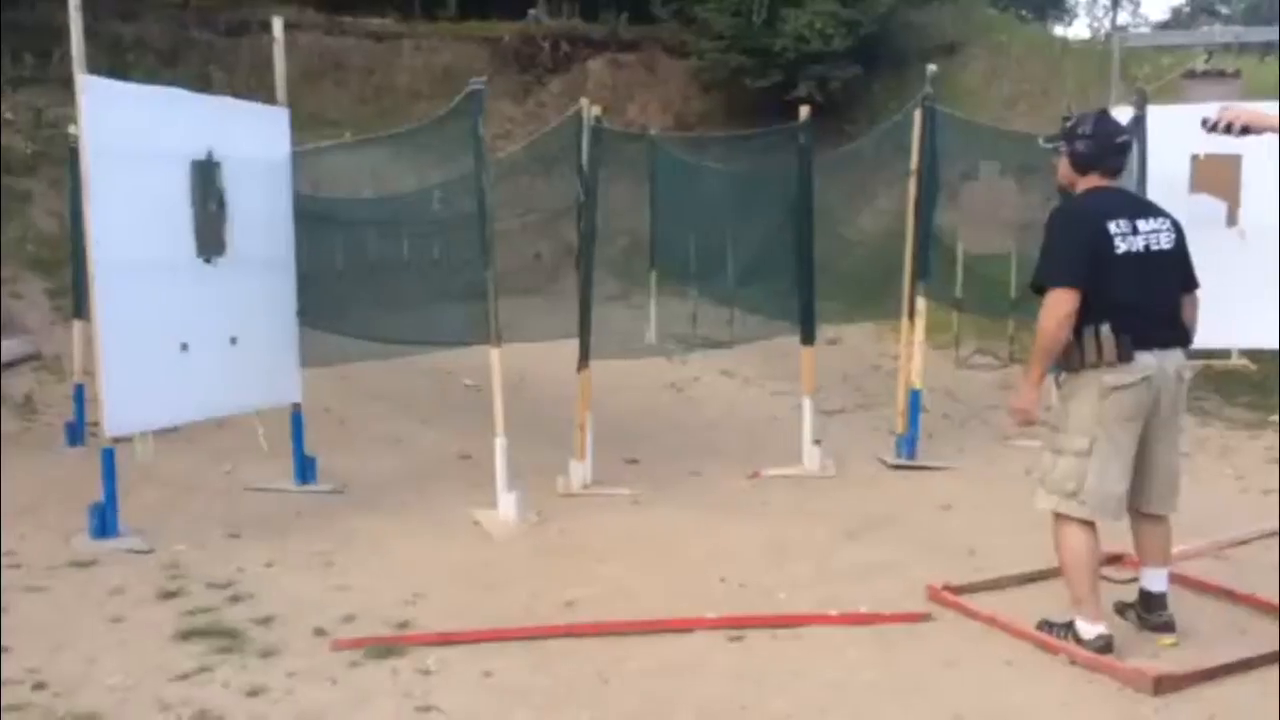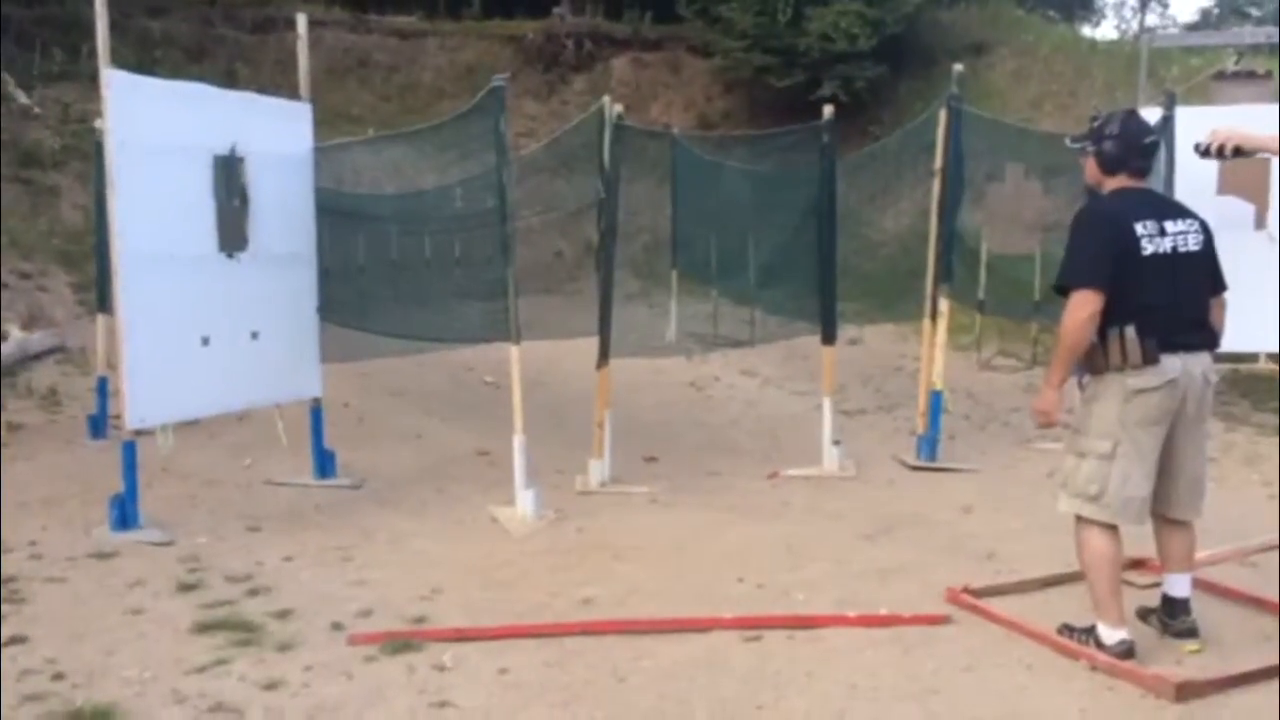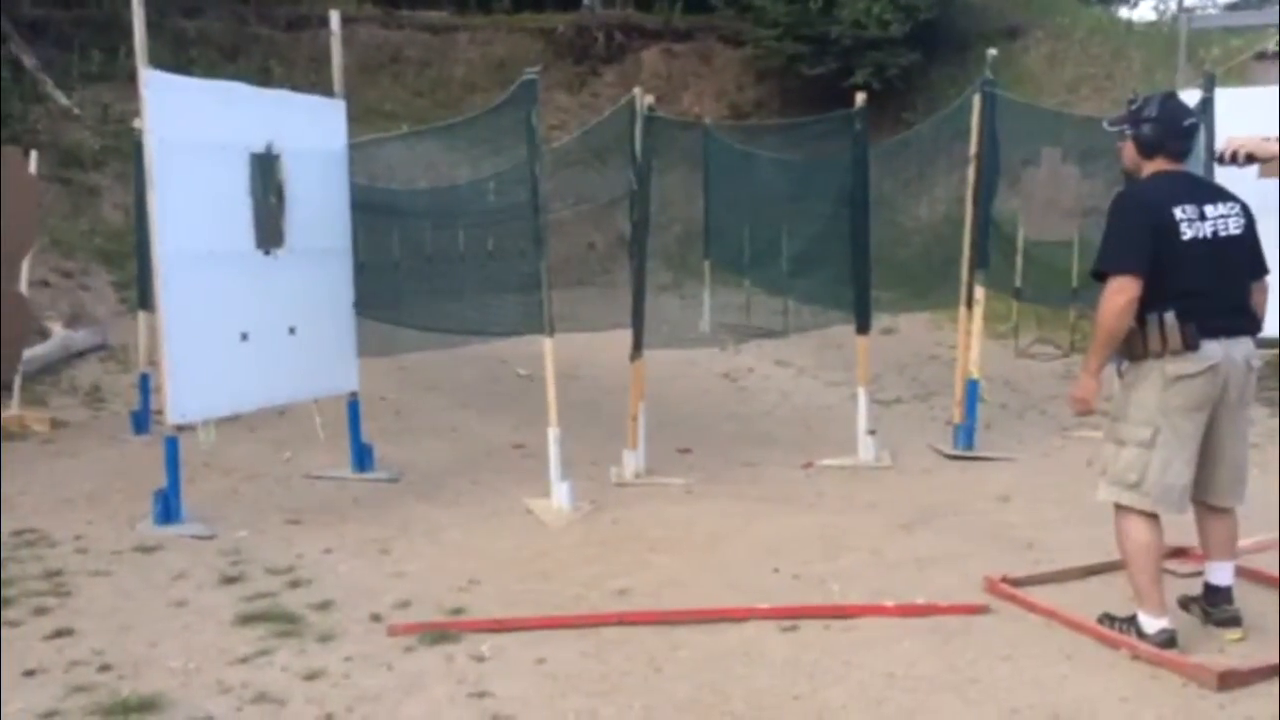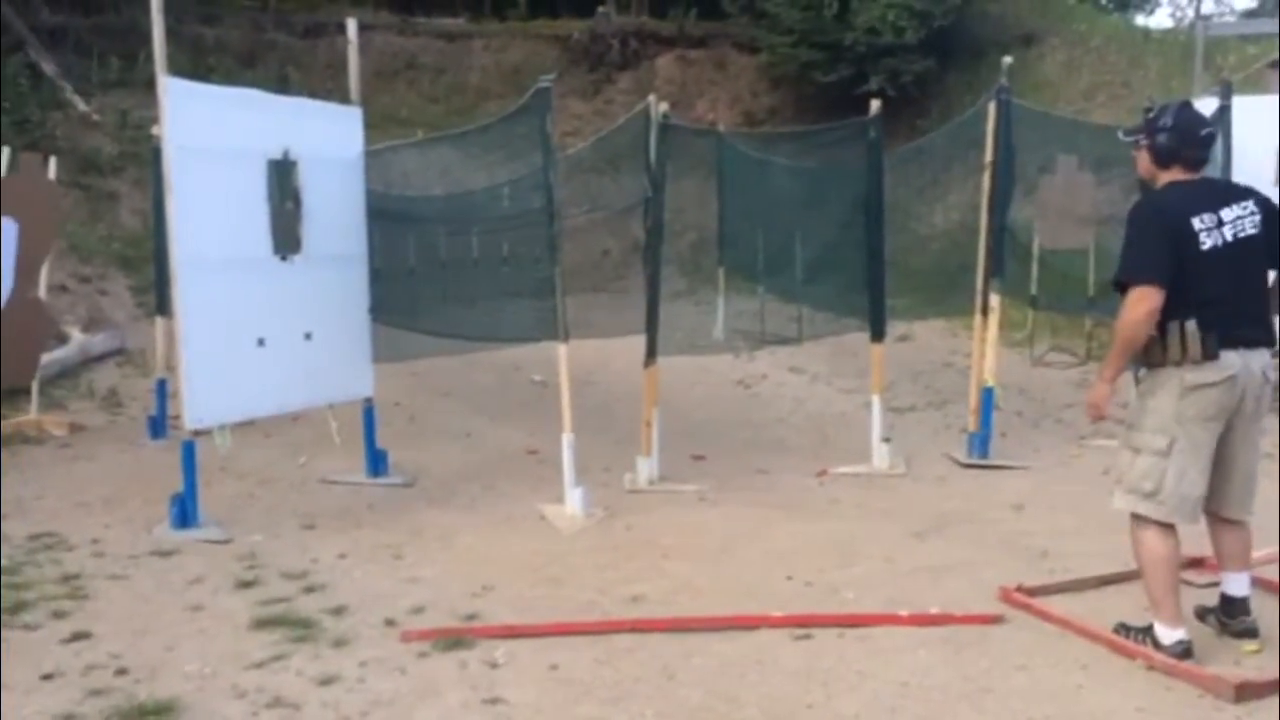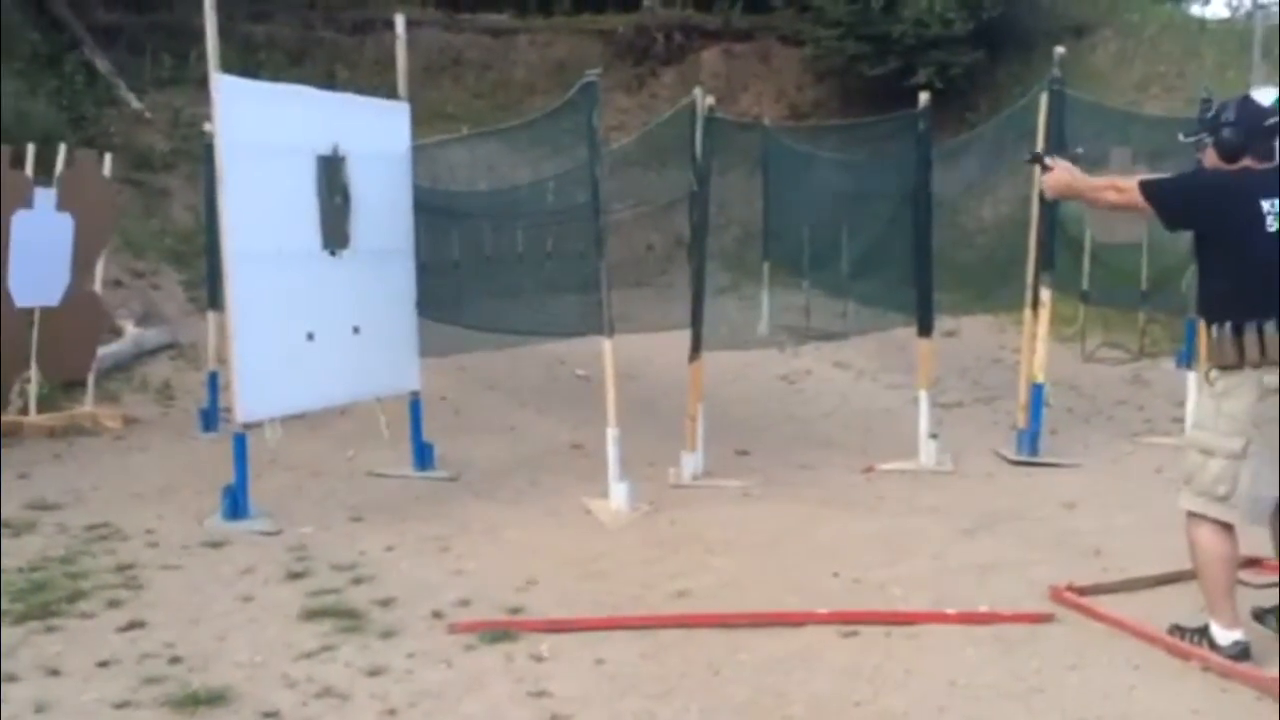
dt=1s
person 1, frame 1
left shoulder: (1075, 216)
right shoulder: (1161, 218)
left elbow: (1062, 309)
right elbow: (1188, 303)
left wrist: (1031, 381)
left hip: (1108, 373)
right hip: (1166, 367)
left knee: (1072, 502)
right knee: (1151, 495)
left ankle: (1089, 626)
right ankle: (1154, 603)
person 1, frame 2
left shoulder: (1101, 216)
right shoulder: (1189, 220)
left elbow: (1086, 310)
right elbow: (1216, 307)
left wrist: (1053, 384)
left hip: (1133, 375)
right hip: (1193, 370)
left knee: (1094, 506)
right knee: (1175, 502)
left ankle: (1110, 632)
right ankle: (1177, 609)
person 1, frame 3
left shoulder: (1138, 201)
right shoulder: (1230, 202)
left elbow: (1124, 296)
right elbow: (1257, 290)
left wrist: (1091, 370)
left hip: (1172, 362)
right hip: (1235, 356)
left knee: (1135, 496)
right knee: (1217, 490)
left ankle: (1152, 622)
right ankle: (1219, 598)
person 1, frame 4
left shoulder: (1156, 211)
left elbow: (1145, 305)
left wrist: (1107, 376)
left hip: (1189, 372)
left knee: (1152, 506)
right knee: (1228, 501)
left ankle: (1168, 632)
person 1, frame 5
left shoulder: (1219, 190)
left elbow: (1124, 195)
right elbow: (1152, 186)
left wrist: (1072, 184)
right wrist: (1085, 179)
left knee: (1208, 504)
left ankle: (1225, 633)
